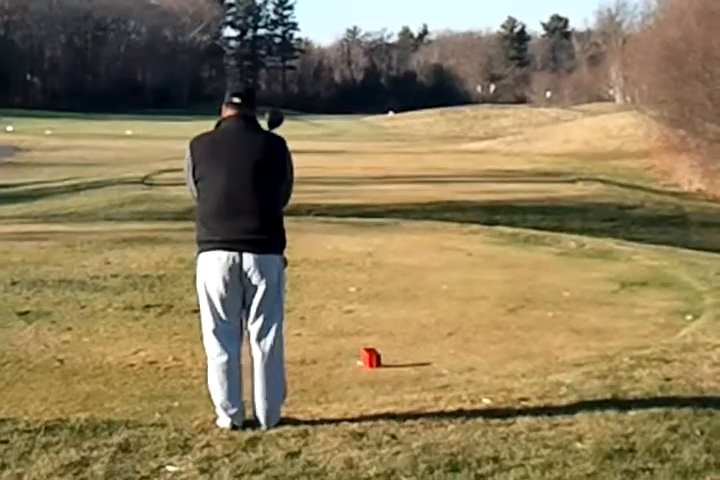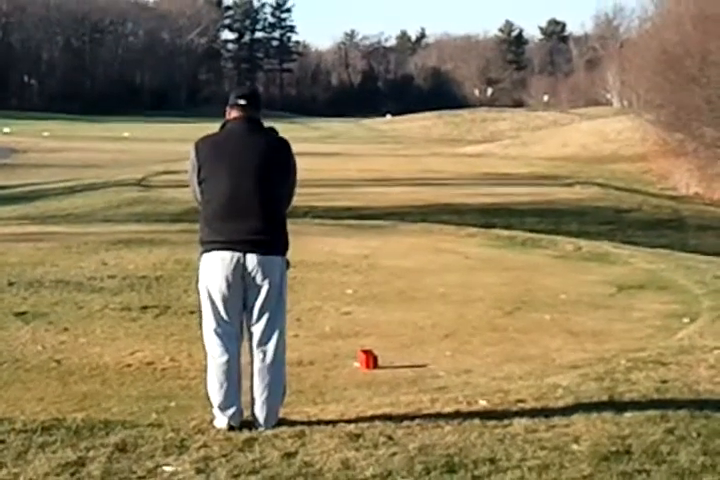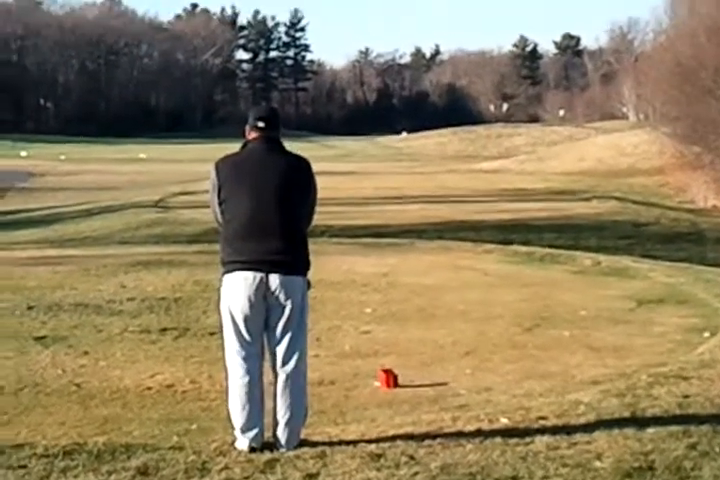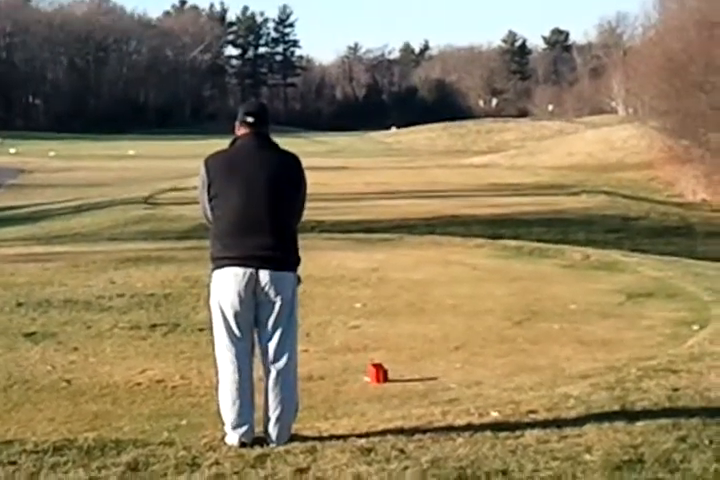
dt=0.5s
person 1, frame 1
left shoulder: (199, 146)
right shoulder: (274, 145)
left elbow: (197, 195)
right elbow: (283, 196)
left hip: (215, 252)
right hip: (264, 252)
left knee: (221, 339)
right knee: (266, 339)
left ankle: (230, 415)
right ankle: (268, 415)
person 1, frame 2
left shoulder: (204, 148)
right shoulder: (279, 148)
left elbow: (200, 197)
right elbow: (285, 199)
left hip: (218, 252)
right hip: (267, 253)
left knee: (221, 339)
right knee: (267, 340)
left ankle: (226, 415)
right ankle: (266, 415)
person 1, frame 3
left shoulder: (224, 168)
right shoulder: (299, 167)
left elbow: (220, 218)
right elbow: (306, 218)
left hip: (240, 273)
right hip: (289, 273)
left knee: (243, 359)
right knee: (289, 359)
left ankle: (248, 437)
right ankle: (287, 437)
person 1, frame 4
left shoulder: (214, 164)
right shoulder: (289, 163)
left elbow: (209, 215)
right elbow: (296, 215)
left hip: (230, 269)
right hip: (278, 269)
left knee: (233, 355)
right knee: (280, 355)
left ankle: (238, 432)
right ankle: (278, 432)
